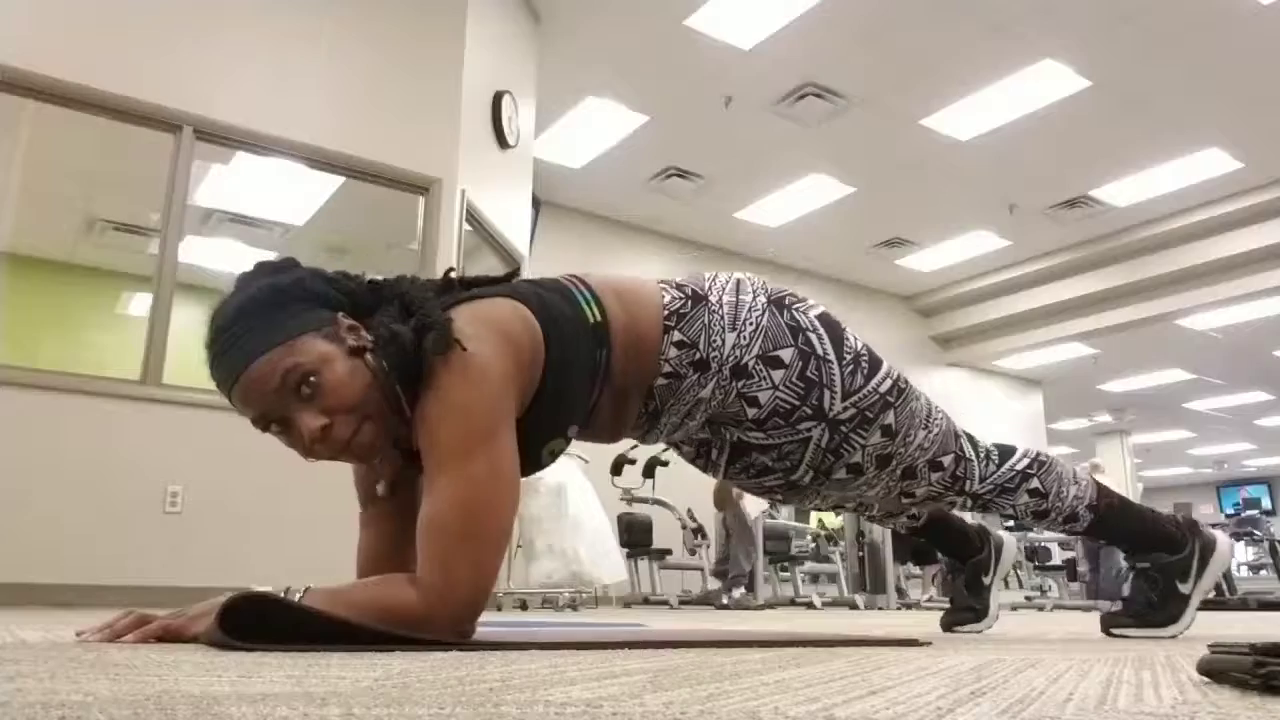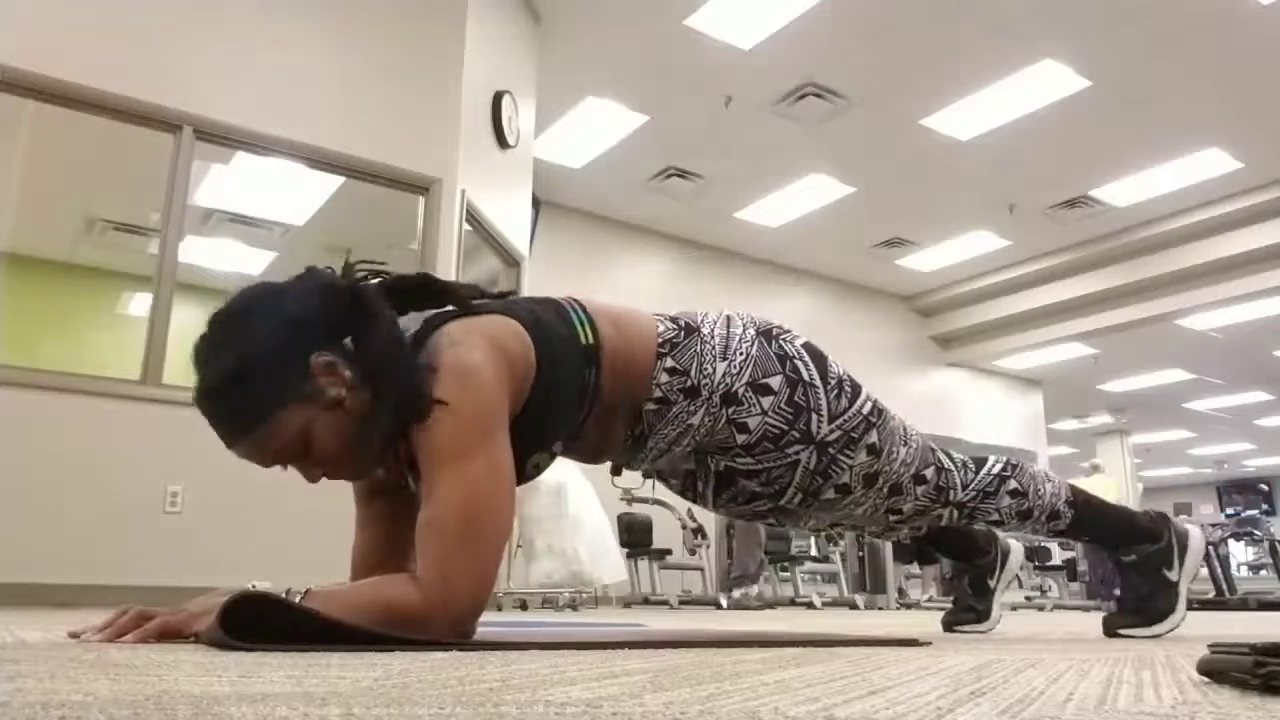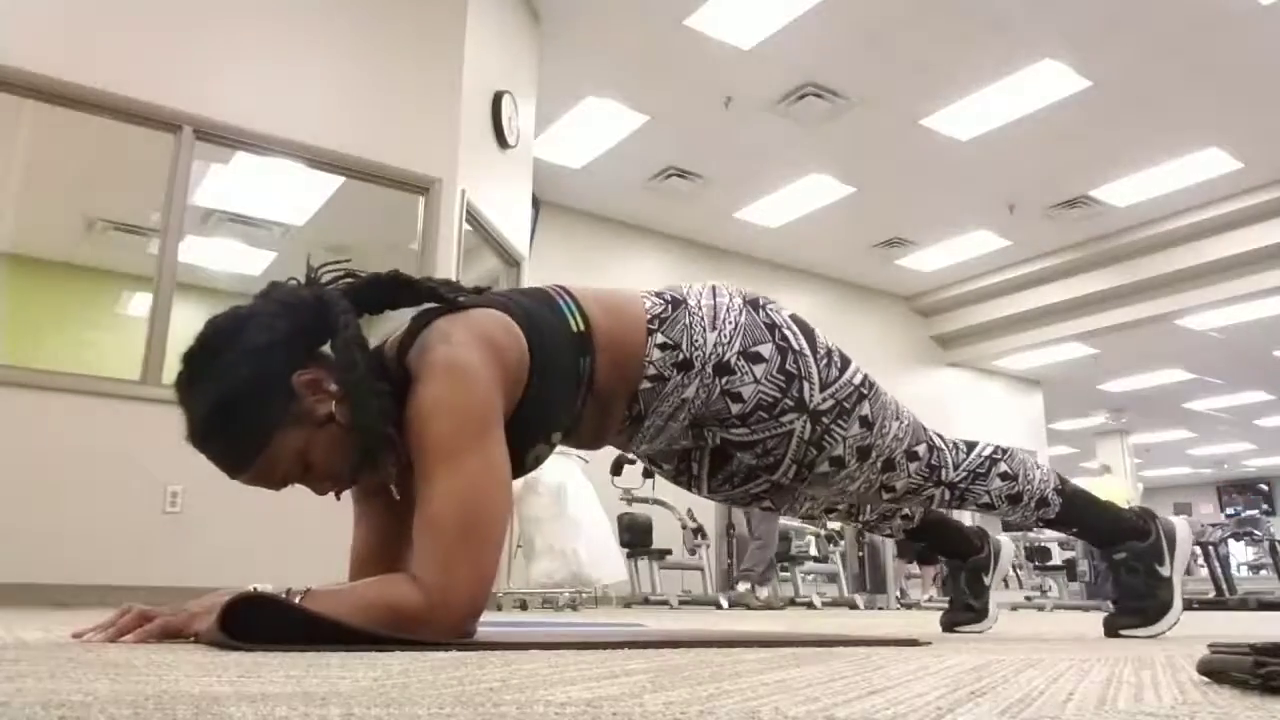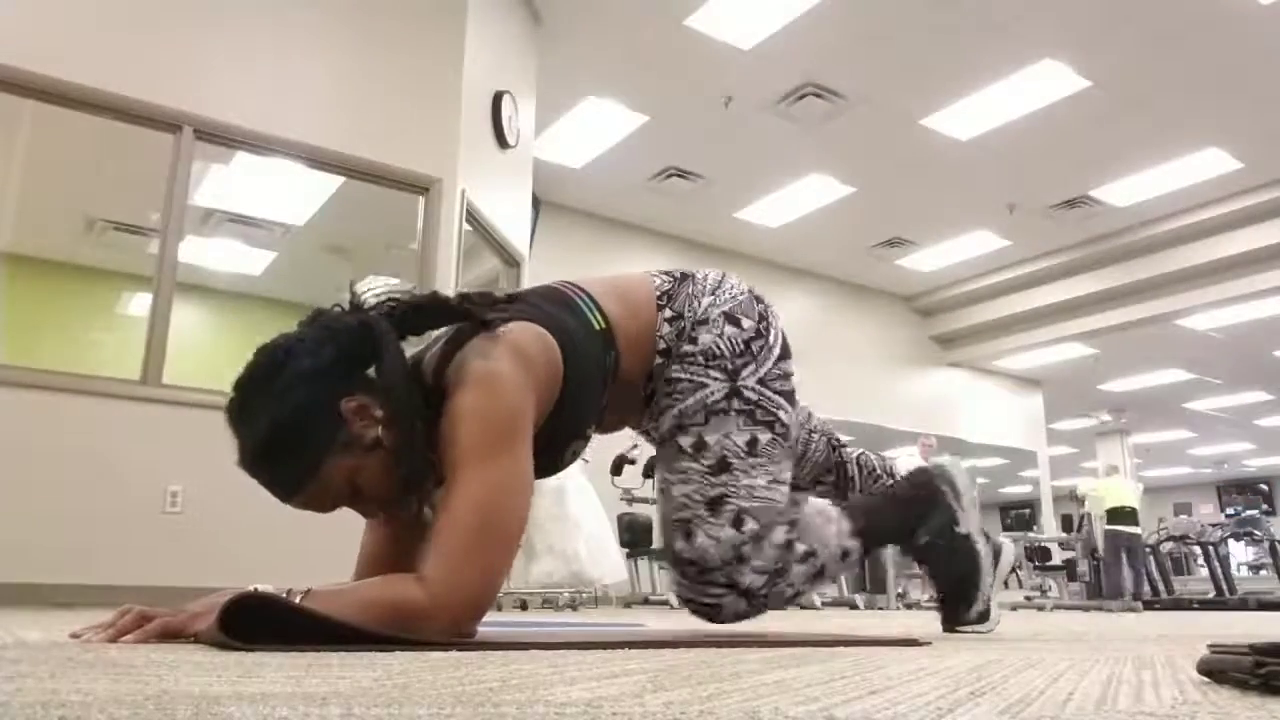
dt=0.4s
person 1, frame 1
left shoulder: (460, 360)
right shoulder: (391, 411)
left elbow: (443, 604)
right elbow: (389, 586)
left wrist: (240, 607)
left hip: (754, 350)
right hip: (699, 407)
left knee: (945, 465)
right knee: (877, 488)
left ankle: (1174, 544)
right ankle: (971, 555)
person 1, frame 2
left shoulder: (457, 370)
right shoulder: (386, 409)
left elbow: (444, 605)
right elbow: (383, 588)
left hip: (739, 386)
right hip: (687, 438)
left knee: (926, 483)
right knee: (906, 490)
left ankle: (1152, 538)
right ankle: (980, 562)
person 1, frame 3
left shoulder: (447, 371)
right shoulder: (383, 405)
left elbow: (444, 604)
right elbow: (382, 588)
left wrist: (245, 605)
right wrist: (236, 613)
left hip: (733, 361)
right hip: (680, 421)
left knee: (920, 466)
right knee: (870, 494)
left ankle: (1138, 535)
right ankle: (971, 556)
person 1, frame 4
left shoulder: (487, 386)
right shoulder: (381, 408)
left elbow: (448, 604)
right elbow: (386, 581)
left hip: (713, 327)
right hip: (649, 371)
left knee: (731, 570)
right knee: (831, 479)
left ankle: (926, 509)
right ankle: (936, 531)
